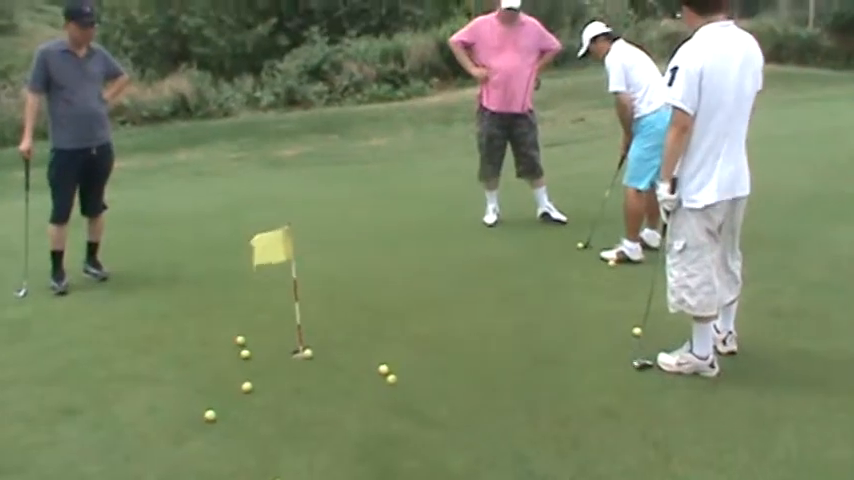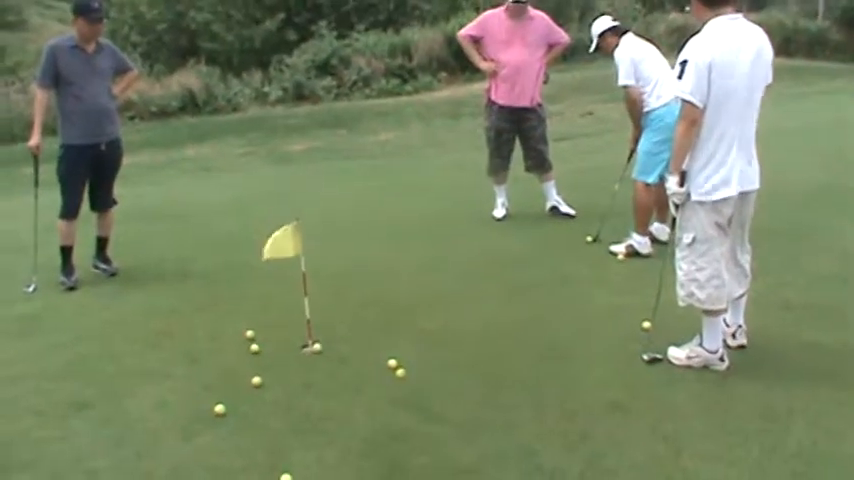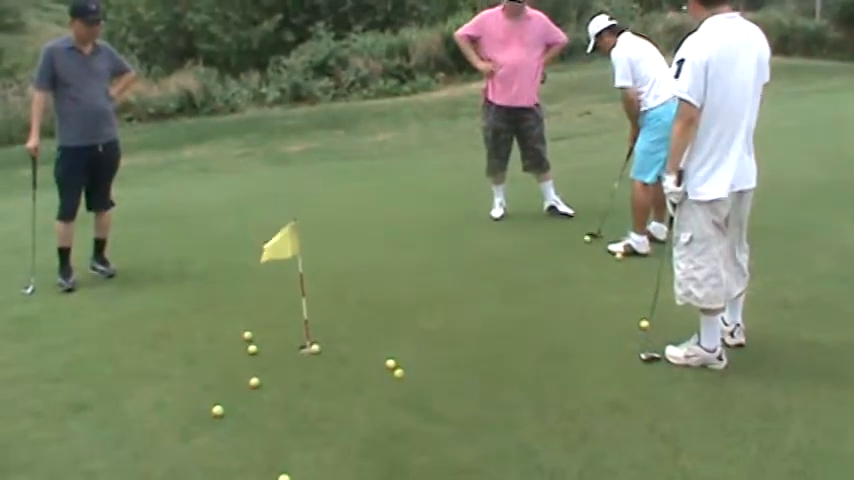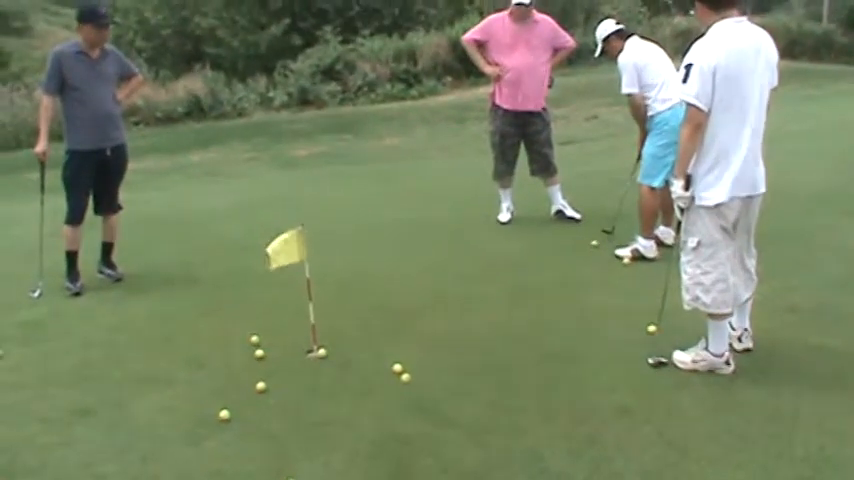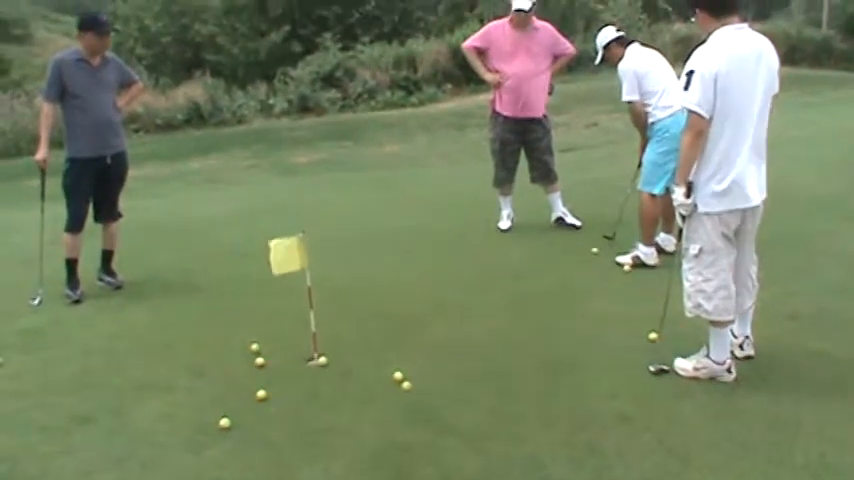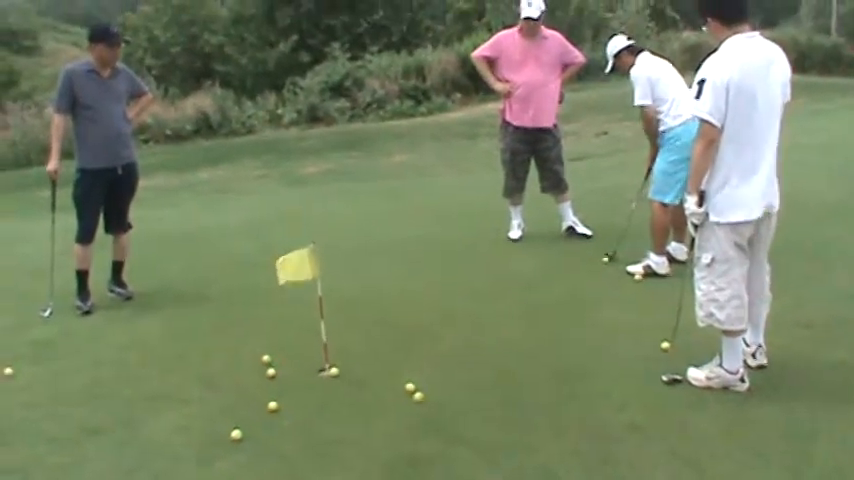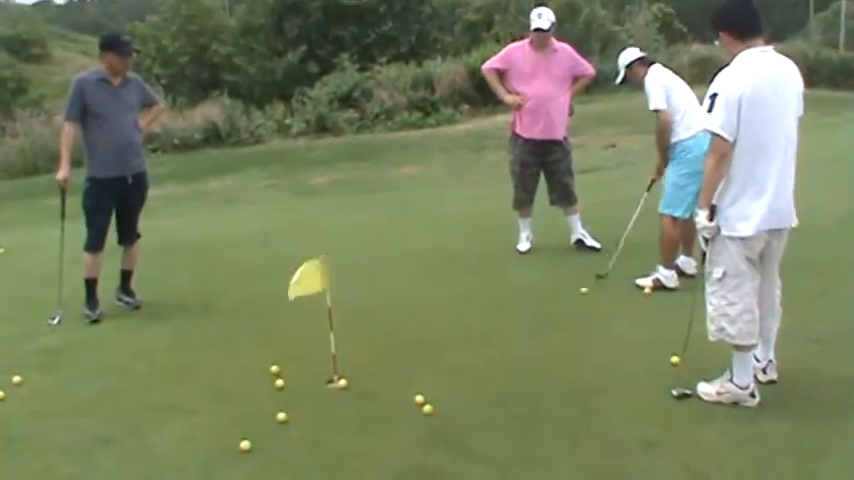
dt=0.2s
person 1, frame 1
left shoulder: (692, 53)
right shoulder: (751, 46)
left elbow: (681, 126)
left wrist: (665, 180)
left hip: (699, 183)
right hip: (736, 177)
left knee: (696, 268)
right knee: (727, 258)
left ankle: (702, 354)
right ankle: (725, 331)
person 1, frame 2
left shoulder: (701, 46)
right shoulder: (760, 39)
left elbow: (690, 119)
right elbow: (757, 99)
left wrist: (674, 173)
left hip: (709, 176)
right hip: (745, 170)
left knee: (705, 261)
right knee: (736, 252)
left ankle: (711, 347)
right ankle: (734, 325)
person 1, frame 3
left shoulder: (698, 46)
right shoulder: (757, 38)
left elbow: (687, 118)
right elbow: (755, 99)
left wrist: (671, 172)
left hip: (706, 174)
right hip: (742, 168)
left knee: (703, 259)
right knee: (734, 251)
left ankle: (710, 346)
right ankle: (732, 324)
person 1, frame 4
left shoulder: (706, 50)
right shoulder: (765, 42)
left elbow: (695, 122)
right elbow: (764, 103)
left wrist: (679, 177)
left hip: (714, 179)
right hip: (750, 172)
left knee: (710, 263)
right knee: (742, 255)
left ankle: (717, 351)
right ankle: (740, 328)
person 1, frame 5
left shoulder: (707, 57)
right shoulder: (766, 49)
left elbow: (696, 129)
right elbow: (765, 109)
left wrist: (680, 184)
left hip: (716, 186)
right hip: (752, 180)
left knee: (712, 271)
right knee: (743, 263)
left ankle: (719, 358)
right ankle: (742, 336)
person 1, frame 6
left shoulder: (718, 66)
right shoulder: (777, 57)
left elbow: (708, 138)
right elbow: (775, 117)
left wrist: (692, 193)
left hip: (728, 195)
right hip: (765, 190)
left knee: (724, 281)
right knee: (756, 272)
left ankle: (731, 368)
right ankle: (754, 346)
person 1, frame 7
left shoulder: (731, 80)
right shoulder: (790, 72)
left elbow: (720, 152)
right elbow: (789, 132)
left wrist: (703, 207)
left hip: (739, 209)
right hip: (779, 205)
left knee: (735, 295)
right knee: (767, 286)
left ankle: (742, 383)
right ankle: (765, 361)
person 2, frame 1
left shoulder: (99, 54)
right shoulder: (47, 54)
left elbow: (122, 77)
right elbow: (34, 95)
left wrist: (107, 96)
right wrist: (27, 137)
left hip: (100, 144)
right hip: (66, 147)
left knee: (96, 207)
right knee: (61, 212)
left ankle: (92, 260)
right ankle: (57, 271)
person 2, frame 2
left shoulder: (108, 50)
right shoulder: (56, 49)
left elbow: (132, 72)
right elbow: (43, 91)
left wrist: (116, 92)
right wrist: (37, 132)
left hip: (109, 140)
right hip: (75, 143)
left knee: (105, 202)
right knee: (70, 207)
left ankle: (101, 255)
right ankle: (67, 266)
person 2, frame 3
left shoulder: (105, 51)
right shoulder: (53, 52)
left elbow: (129, 73)
right elbow: (40, 93)
left wrist: (113, 94)
right wrist: (34, 134)
left hip: (107, 141)
right hip: (72, 144)
left knee: (102, 203)
right knee: (68, 208)
left ankle: (99, 257)
right ankle: (65, 268)
person 2, frame 4
left shoulder: (113, 55)
right shoulder: (61, 56)
left elbow: (136, 77)
right elbow: (48, 97)
left wrist: (120, 97)
right wrist: (43, 138)
left hip: (114, 144)
right hip: (80, 148)
left knee: (109, 207)
right knee: (76, 212)
left ankle: (106, 261)
right ankle: (72, 272)
person 2, frame 5
left shoulder: (113, 63)
right shoulder: (61, 64)
left elbow: (136, 85)
right elbow: (49, 105)
left wrist: (121, 104)
right wrist: (43, 146)
left hip: (115, 152)
right hip: (81, 156)
left knee: (110, 214)
right knee: (75, 219)
left ankle: (106, 268)
right ankle: (72, 279)
person 2, frame 6
left shoulder: (123, 73)
right shoulder: (72, 75)
left elbow: (146, 95)
right elbow: (60, 116)
left wrist: (131, 115)
right wrist: (54, 157)
left hip: (125, 163)
right hip: (91, 166)
left knee: (120, 225)
right knee: (86, 230)
left ankle: (117, 279)
right ankle: (82, 290)
person 2, frame 7
left shoulder: (134, 83)
right shoulder: (83, 83)
left elbow: (157, 105)
right elbow: (70, 124)
left wrist: (142, 125)
right wrist: (64, 165)
left hip: (135, 172)
right hip: (101, 175)
left knee: (130, 235)
right knee: (95, 239)
left ankle: (125, 288)
right ankle: (91, 299)
person 3, frame 1
left shoulder: (613, 57)
right shoulder: (629, 50)
left elbow: (623, 102)
left wrist: (627, 136)
right wrist: (631, 135)
left hip: (652, 121)
right hip: (665, 116)
left knee: (634, 186)
right knee: (652, 181)
left ankle: (631, 246)
right ankle: (651, 234)
person 3, frame 2
left shoulder: (623, 51)
right shoulder: (640, 44)
left elbow: (633, 96)
left wrist: (636, 130)
right wrist: (640, 129)
left hip: (661, 115)
right hip: (675, 110)
left knee: (644, 180)
right knee: (660, 175)
left ankle: (640, 241)
right ankle: (660, 228)
person 3, frame 3
left shoulder: (620, 51)
right shoulder: (639, 43)
left elbow: (630, 96)
left wrist: (634, 129)
right wrist: (639, 127)
left hip: (659, 114)
right hip: (673, 109)
left knee: (641, 179)
right knee: (658, 174)
left ankle: (638, 240)
right ankle: (658, 227)
person 3, frame 4
left shoulder: (626, 56)
right shoulder: (648, 46)
left elbow: (636, 101)
left wrist: (643, 132)
right wrist: (647, 131)
left hip: (667, 119)
right hip: (681, 113)
left knee: (649, 183)
right knee: (665, 178)
left ankle: (646, 244)
right ankle: (665, 232)
person 3, frame 5
left shoulder: (627, 64)
right shoulder: (649, 53)
left elbow: (637, 109)
left wrist: (644, 139)
right wrist: (648, 137)
left hip: (668, 126)
right hip: (682, 120)
left knee: (649, 190)
right knee: (666, 185)
left ankle: (646, 251)
right ankle: (666, 239)
person 3, frame 6
left shoulder: (639, 70)
right shoulder: (657, 62)
left elbow: (649, 114)
left wrist: (653, 148)
right wrist: (657, 146)
left hip: (678, 135)
right hip: (692, 130)
left knee: (660, 199)
right knee: (676, 195)
left ankle: (658, 260)
right ankle: (678, 248)
person 3, frame 7
left shoulder: (653, 78)
right shoulder: (664, 76)
left elbow: (664, 120)
left wrist: (661, 157)
right wrist: (662, 158)
left hip: (690, 148)
right hip: (700, 144)
left knee: (670, 213)
right knee: (684, 209)
left ankle: (667, 274)
right ankle: (686, 261)
person 4, frame 1
left shoulder: (533, 27)
right shoulder: (482, 25)
left elbow: (554, 47)
right elbow: (455, 41)
left wrist: (536, 68)
right wrist: (472, 69)
left hip: (522, 108)
right hip: (491, 108)
left knee: (532, 161)
right knee: (490, 162)
left ankle: (544, 207)
right ankle: (492, 207)
person 4, frame 2
left shoulder: (541, 21)
right shoulder: (490, 19)
left elbow: (563, 40)
right elbow: (464, 36)
left wrist: (544, 61)
right wrist: (481, 63)
left hip: (531, 102)
right hip: (500, 102)
left knee: (540, 155)
right knee: (498, 156)
left ankle: (553, 201)
right ankle: (500, 201)
person 4, frame 3
left shoulder: (539, 20)
right shoulder: (487, 19)
left elbow: (561, 41)
right elbow: (461, 36)
left wrist: (542, 61)
right wrist: (478, 62)
left hip: (528, 101)
right hip: (497, 101)
left knee: (538, 155)
right knee: (496, 156)
left ankle: (551, 200)
right ankle: (498, 201)
person 4, frame 4
left shoulder: (546, 24)
right shoulder: (494, 23)
left elbow: (568, 45)
right elbow: (468, 40)
left wrist: (549, 65)
right wrist: (485, 66)
left hip: (535, 105)
right hip: (504, 105)
left knee: (545, 159)
right knee: (503, 160)
left ankle: (558, 205)
right ankle: (506, 205)
person 4, frame 5
left shoulder: (546, 31)
right shoulder: (494, 30)
left elbow: (569, 52)
right elbow: (468, 47)
left wrist: (549, 72)
right wrist: (485, 74)
left hip: (536, 112)
right hip: (504, 112)
left knee: (546, 166)
right knee: (504, 167)
left ankle: (559, 212)
right ankle: (506, 212)
person 4, frame 6
left shoulder: (556, 41)
right shoulder: (504, 39)
left elbow: (578, 60)
right elbow: (478, 56)
left wrist: (559, 80)
right wrist: (495, 83)
left hip: (546, 121)
right hip: (514, 122)
left knee: (556, 175)
right knee: (514, 177)
left ankle: (569, 221)
right ankle: (516, 222)
person 4, frame 7
left shoulder: (566, 53)
right shoulder: (514, 51)
left elbow: (588, 73)
right elbow: (488, 68)
left wrist: (570, 93)
right wrist: (505, 95)
left hip: (556, 133)
right hip: (524, 134)
left knee: (565, 188)
right knee: (523, 189)
left ankle: (578, 233)
right ankle: (525, 234)
